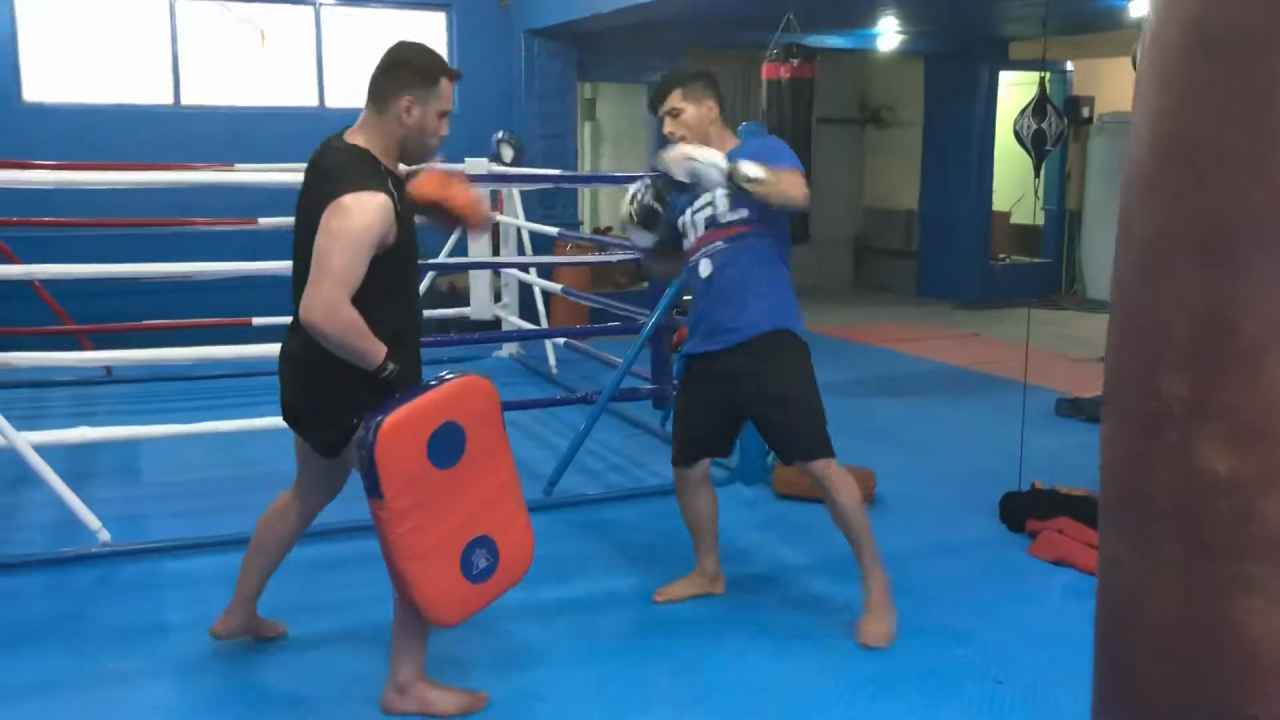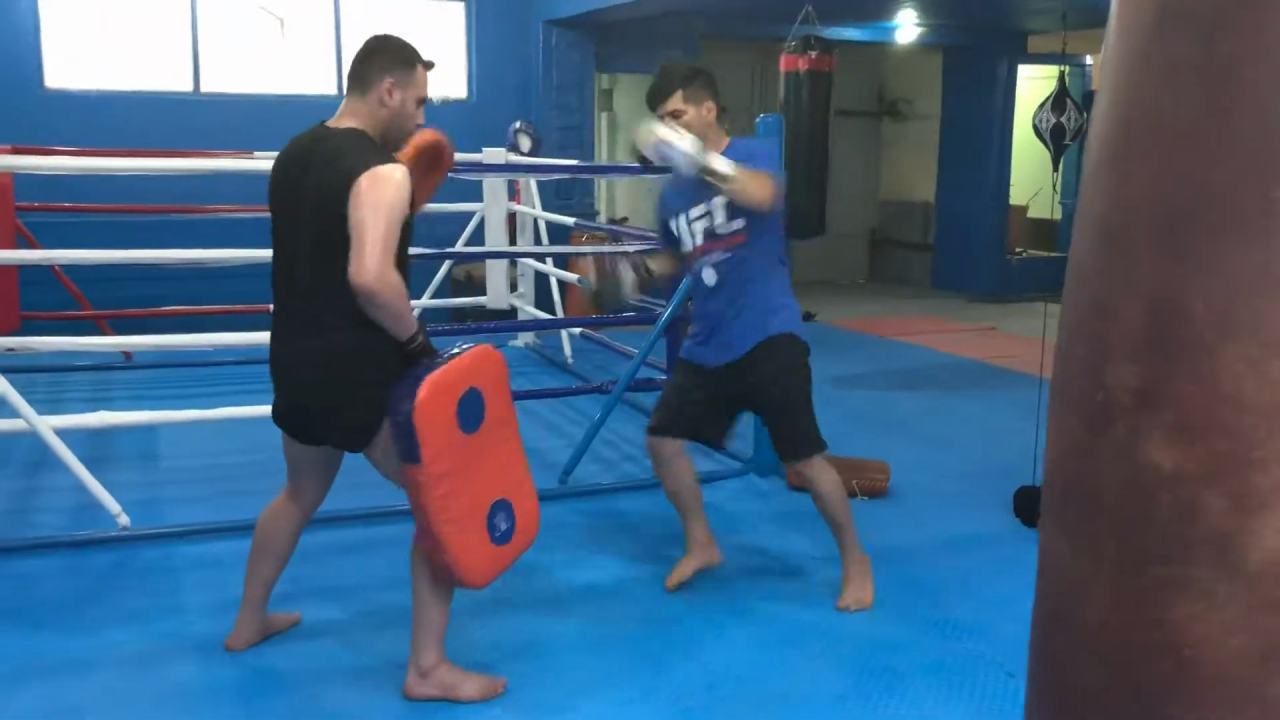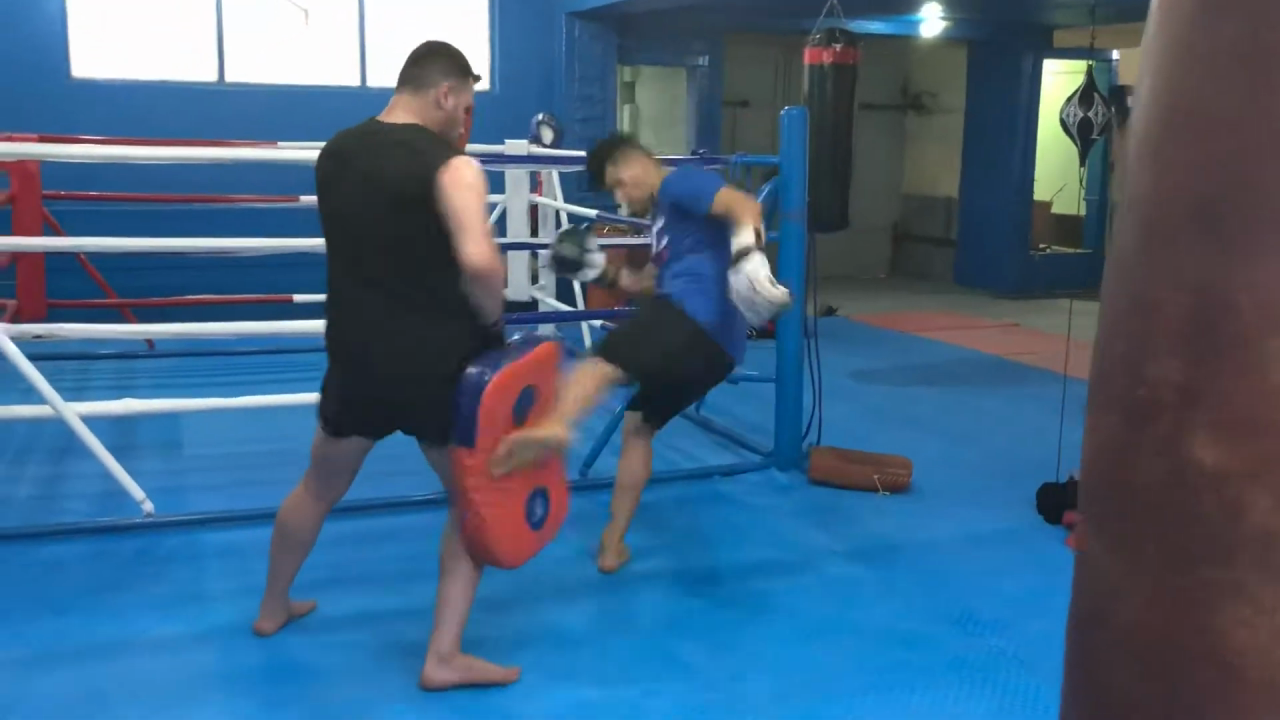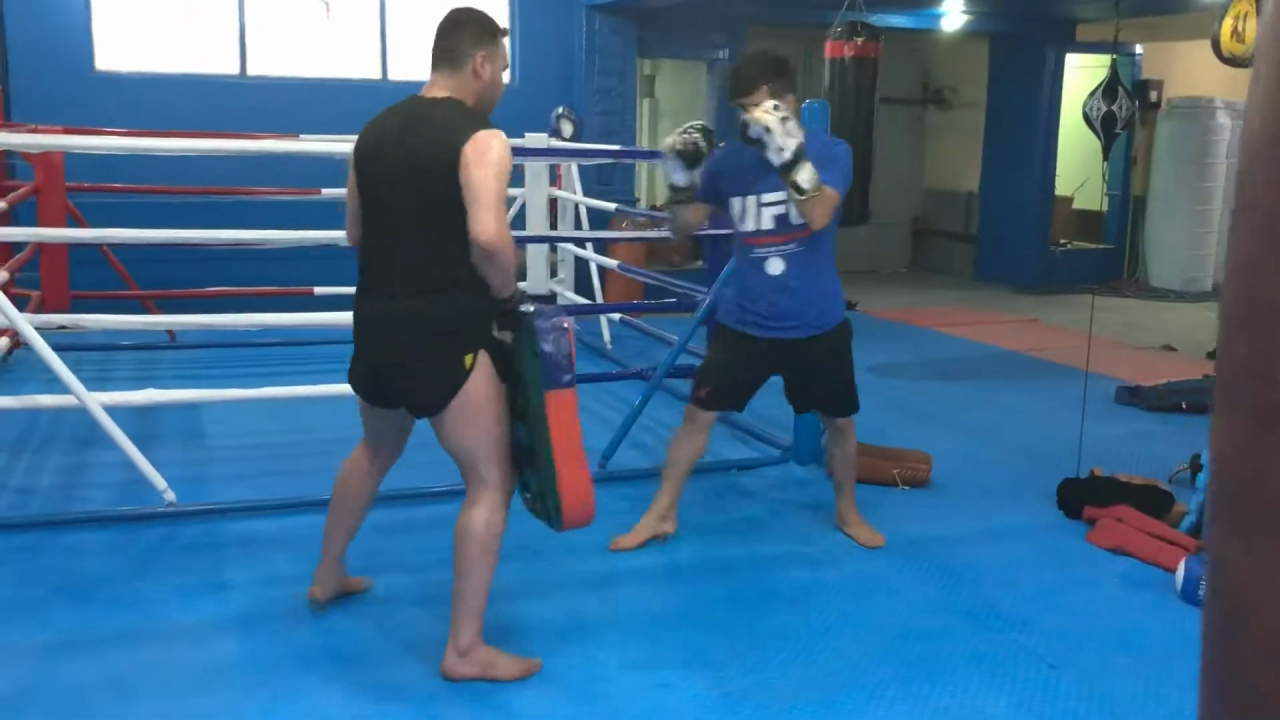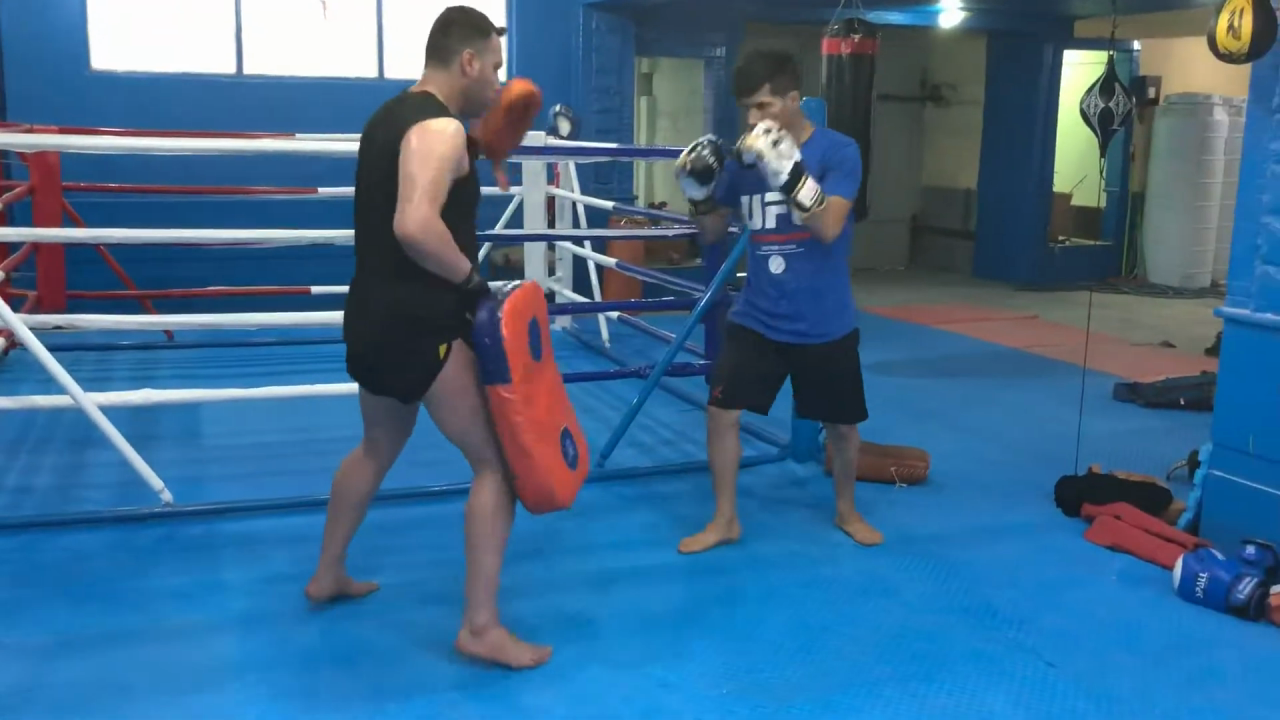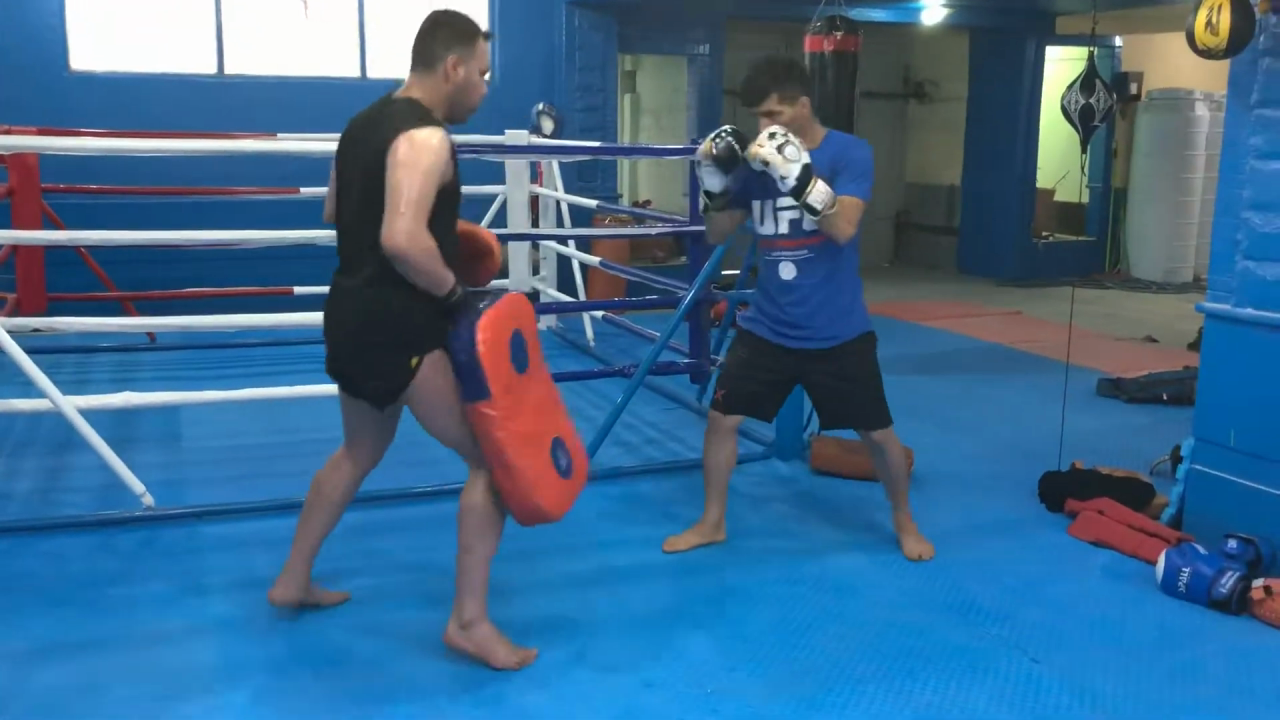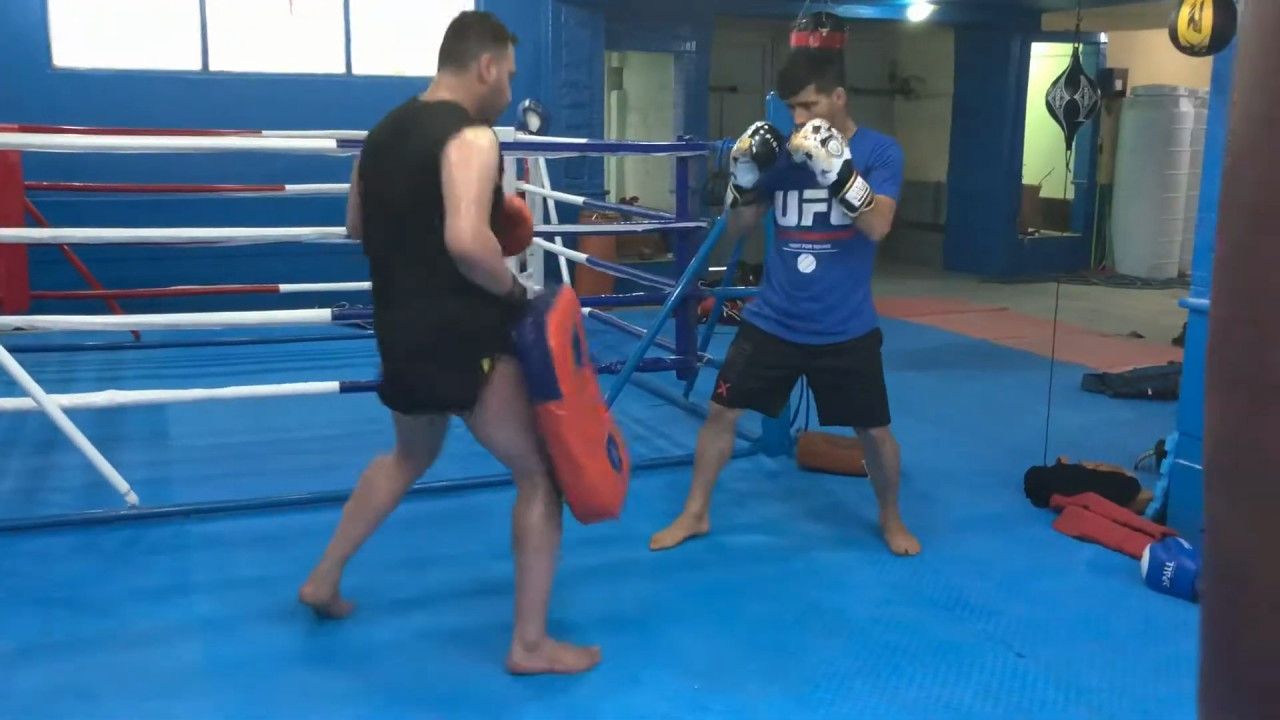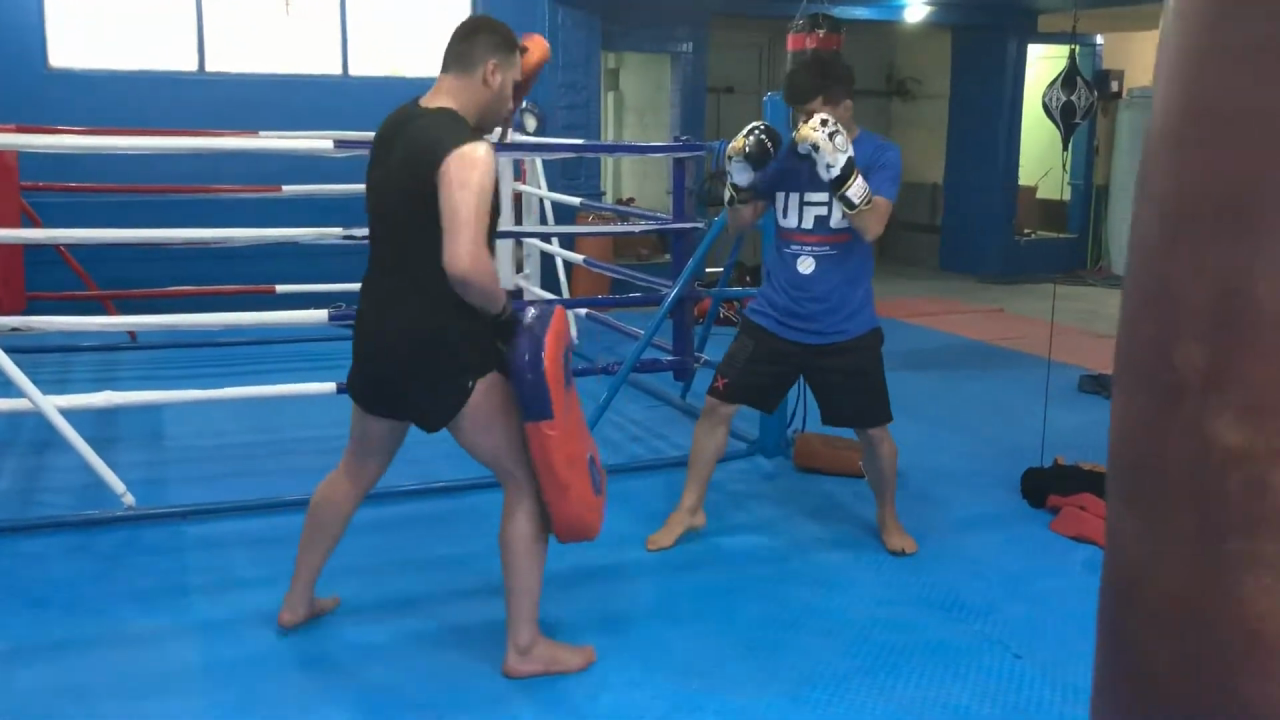
dt=0.4s
person 1, frame 1
left shoulder: (339, 152)
right shoulder: (366, 199)
right elbow: (324, 310)
left wrist: (420, 196)
right wrist: (391, 367)
left hip: (309, 375)
right hip: (354, 383)
left knee: (306, 494)
left ankle: (237, 617)
person 1, frame 2
left shoulder: (296, 153)
right shoulder: (382, 172)
right elbow: (371, 276)
right wrist: (415, 339)
left hip: (297, 361)
right hip: (363, 370)
left knee: (300, 495)
left ankle: (249, 621)
right ankle: (428, 670)
person 1, frame 3
left shoulder: (335, 151)
right shoulder: (454, 166)
right elbow: (480, 261)
right wrist: (489, 322)
left hip: (354, 361)
right hip: (436, 362)
left knee: (318, 489)
left ankle: (272, 607)
right ankle: (444, 656)
person 1, frame 4
left shoulder: (377, 130)
right shoulder: (482, 138)
left elbow: (357, 232)
right elbow: (488, 238)
right wrist: (508, 294)
left hip: (378, 327)
right hip: (446, 335)
left knee: (375, 451)
right knee: (491, 481)
left ankle: (327, 576)
right ankle: (465, 648)
person 1, frame 5
left shoulder: (389, 116)
right shoulder: (438, 127)
right elbow: (415, 227)
left wrist: (477, 146)
right wrist: (471, 278)
left hip: (372, 316)
right hip: (422, 322)
left knee: (376, 447)
right knee: (496, 459)
left ankle: (328, 575)
right ankle: (481, 628)
person 1, frame 6
left shoulder: (365, 123)
right shoulder: (425, 138)
right elbow: (401, 239)
right wrist: (454, 293)
left hip: (352, 322)
right hip: (405, 330)
left knee: (360, 451)
left ankle: (292, 583)
right ankle: (469, 620)
person 1, frame 7
left shoulder: (383, 133)
right shoulder: (471, 137)
left elbow: (358, 230)
right elbow: (467, 242)
right wrist: (515, 291)
left hip: (399, 334)
right hip: (463, 337)
left knee: (408, 459)
right knee: (541, 475)
left ankle: (324, 581)
right ankle: (530, 643)
person 1, frame 8
left shoulder: (397, 127)
right shoulder: (468, 152)
right elbow: (463, 265)
right wrist: (503, 310)
left hip: (380, 336)
right hip: (447, 345)
left knee: (358, 470)
right knee: (526, 480)
left ankle: (297, 600)
right ankle: (526, 646)
person 2, frame 1
left shoulder: (762, 152)
right shoulder: (683, 186)
left elbow: (795, 195)
right elbow: (667, 261)
left wrist: (724, 166)
right wrist: (649, 224)
left hip: (768, 336)
right hip: (705, 346)
left knee: (818, 463)
right knee: (689, 465)
left ankle: (873, 585)
right ankle: (709, 571)
person 2, frame 2
left shoulder: (753, 155)
right shoulder: (672, 194)
left elbow: (763, 197)
left wrist: (697, 160)
left hip: (769, 337)
right hip: (710, 345)
left knee: (804, 458)
right knee: (665, 441)
left ankle: (854, 560)
right ankle: (701, 543)
person 2, frame 3
left shoulder: (683, 184)
right shoulder: (664, 217)
left elbow: (745, 207)
right elbow: (644, 283)
left wrist: (749, 259)
right wrist: (594, 267)
left hip: (686, 316)
right hip: (714, 339)
left knee: (600, 368)
right knee: (639, 425)
left ankle: (553, 431)
right ankle: (613, 543)
person 2, frame 4
left shoulder: (829, 151)
right shoulder: (729, 159)
left elbow: (818, 217)
right elbow: (684, 229)
left wrist: (786, 151)
right wrist: (681, 177)
left hip: (817, 323)
right hip: (744, 322)
left knee: (840, 421)
right knee: (698, 414)
left ankle: (846, 511)
right ankle: (661, 515)
person 2, frame 5
left shoulder: (839, 150)
right shoulder: (745, 157)
left elbow: (830, 228)
right elbow: (711, 231)
left wrist: (786, 167)
right wrist: (696, 191)
left hip: (826, 326)
right hip: (757, 321)
left knee: (845, 425)
right knee: (722, 415)
left ankle: (846, 509)
right ankle: (725, 519)
person 2, frame 6
left shoulder: (850, 153)
right shoulder: (758, 160)
left elbow: (845, 230)
right elbow: (717, 235)
left wrist: (798, 173)
right wrist: (713, 183)
left hip: (837, 332)
right hip: (767, 327)
left knee: (878, 434)
right knee: (721, 419)
left ankle: (904, 521)
right ankle: (712, 522)
person 2, frame 7
left shoulder: (880, 151)
right shoulder: (782, 152)
left elbow: (877, 226)
right elbow: (737, 228)
left wrist: (837, 166)
right wrist: (744, 175)
left hip: (846, 329)
right hip: (772, 322)
left knee: (875, 431)
right knee: (722, 412)
left ankle: (891, 518)
right ankle: (695, 514)
person 2, frame 8
left shoulder: (880, 154)
right shoulder: (784, 151)
left elbow: (871, 227)
right elbow: (739, 225)
left wrist: (837, 164)
right wrist: (740, 175)
left hip: (845, 329)
right hip: (773, 320)
left knee: (873, 429)
right knee: (717, 405)
left ankle: (888, 518)
right ankle: (689, 510)
